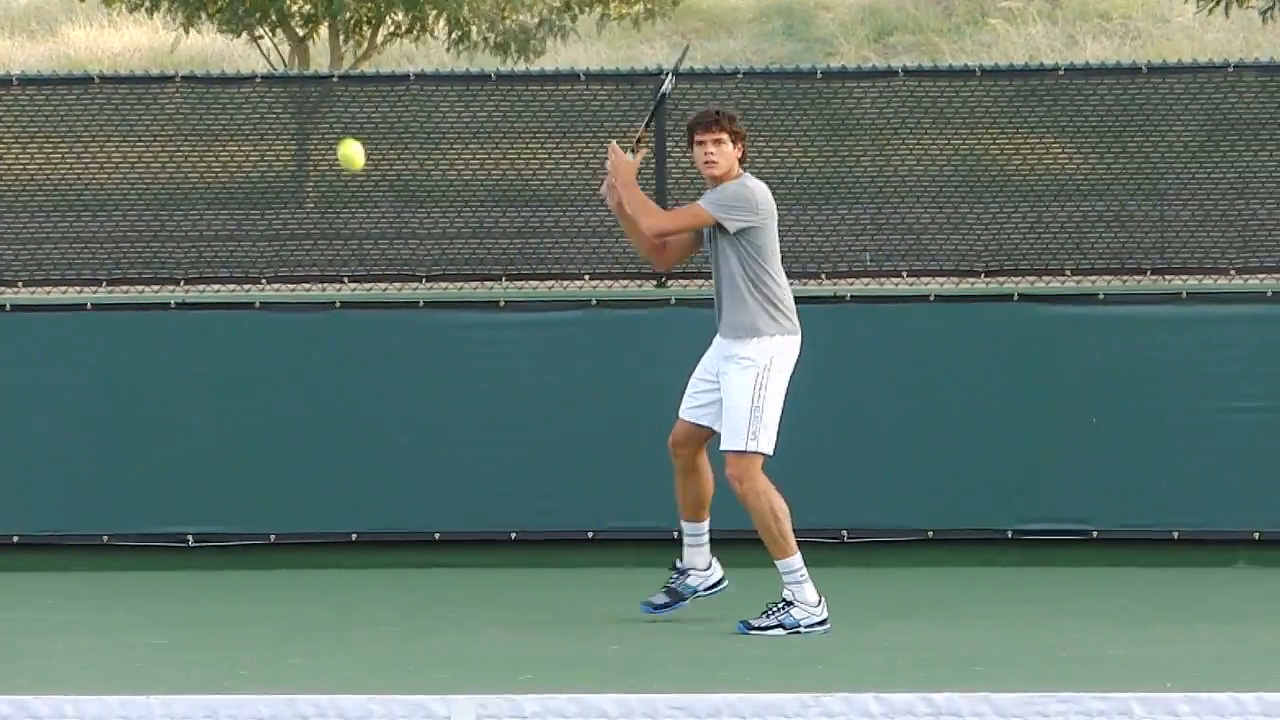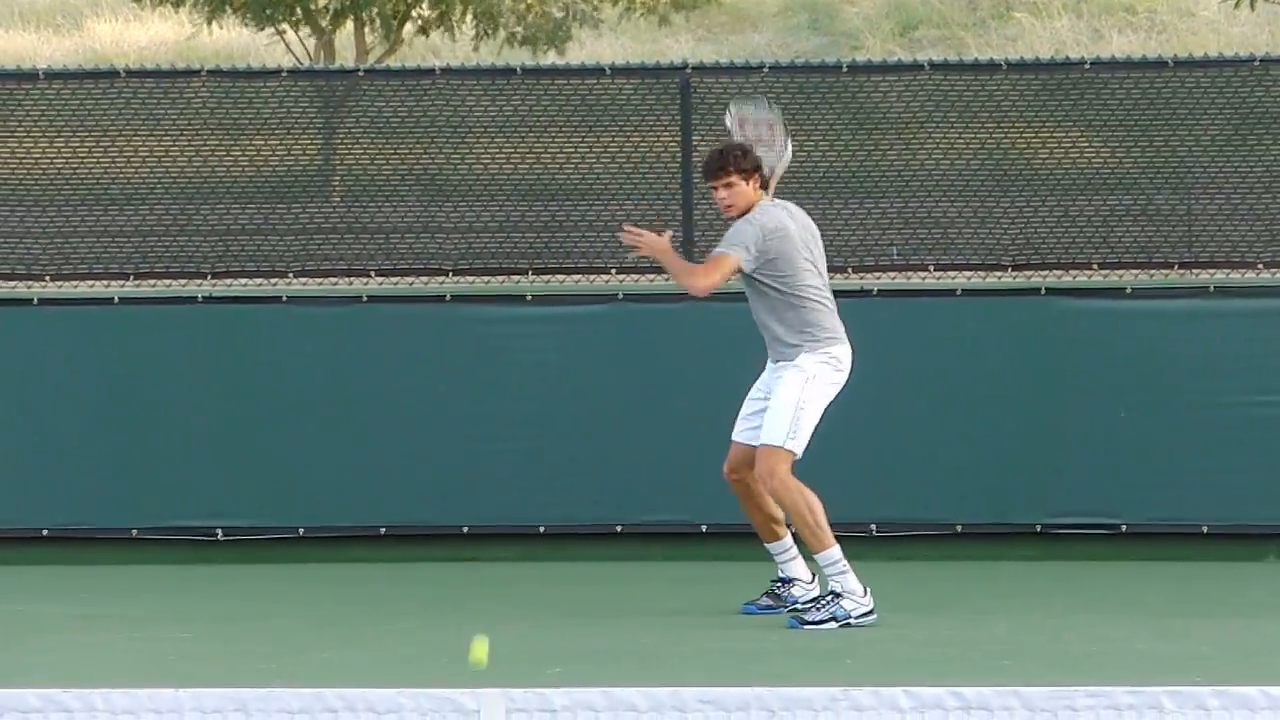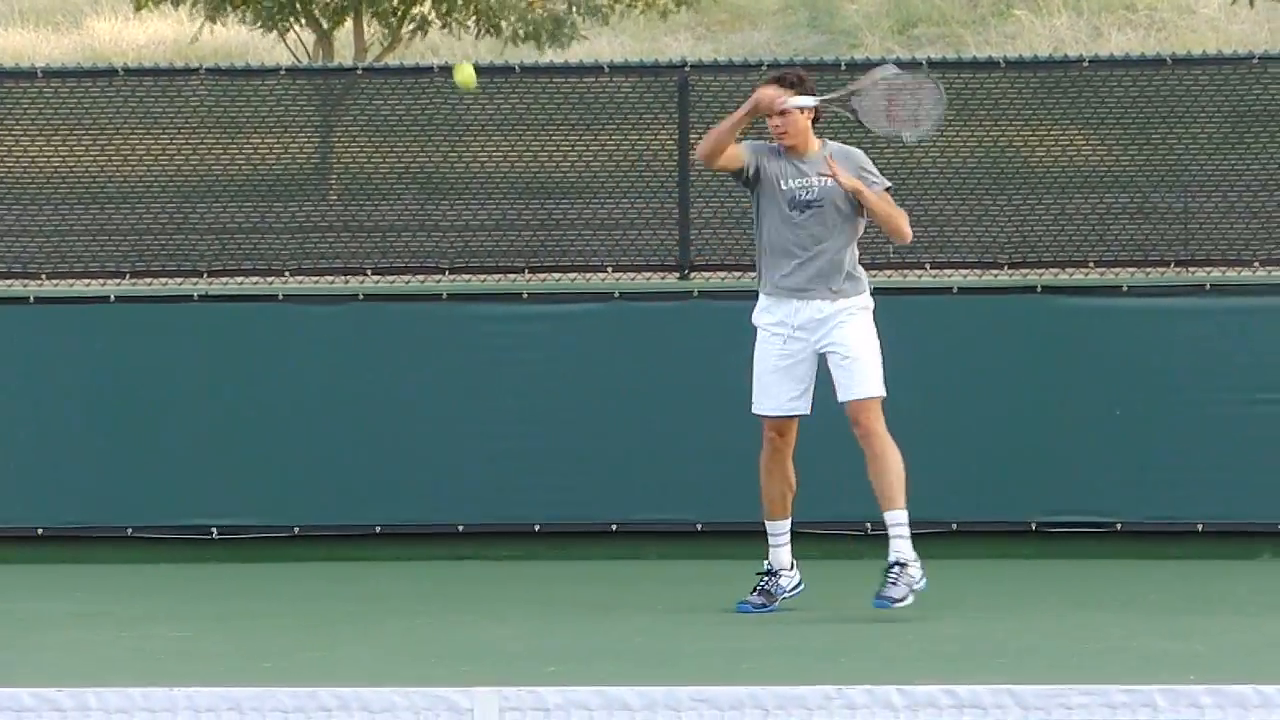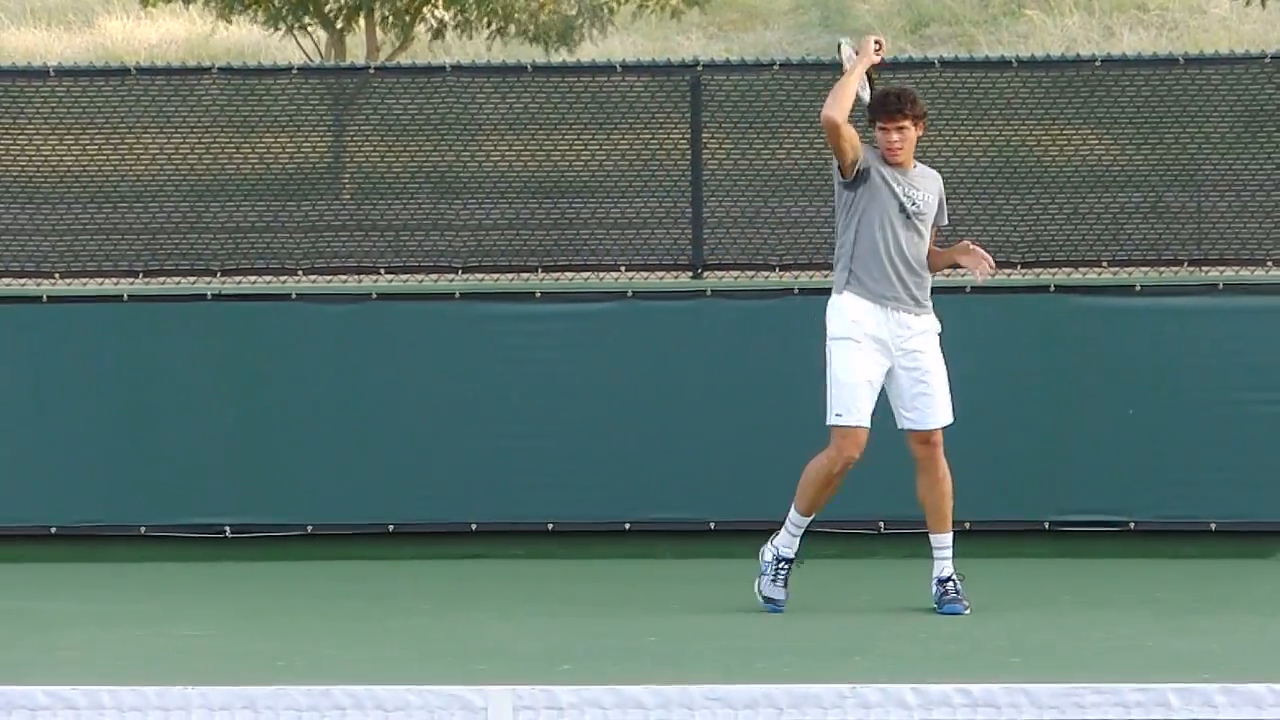
dt=0.4s
person 1, frame 1
left shoulder: (746, 194)
right shoulder: (711, 202)
left elbow: (653, 225)
right elbow: (663, 254)
left wrist: (628, 181)
right wrist: (621, 203)
left hip: (762, 347)
right hip: (730, 343)
left knee: (742, 474)
right knee: (682, 444)
left ankle: (805, 601)
right ankle: (698, 567)
person 1, frame 2
left shoulder: (755, 226)
right shoulder: (787, 214)
left elbow: (700, 284)
left wrist: (661, 250)
left hip: (813, 359)
right hip: (788, 362)
left knee: (772, 472)
right knee: (737, 471)
left ankle: (850, 593)
right ankle: (797, 579)
person 1, frame 3
left shoulder: (849, 160)
right shoulder: (759, 159)
left elbow: (900, 231)
right elbow: (705, 155)
left wrist: (856, 188)
right wrist: (748, 107)
left hip: (845, 309)
right hip: (783, 313)
left knee: (868, 424)
right knee: (776, 438)
left ankle: (903, 557)
right ankle: (780, 568)
person 1, frame 4
left shoulder: (932, 182)
right shoulder: (859, 167)
right elbow: (831, 118)
left wrist: (957, 254)
right wrist: (860, 61)
left hip: (915, 324)
right hip: (857, 318)
left knee: (929, 447)
right knee: (846, 448)
left ankle: (944, 572)
right ankle: (782, 548)
